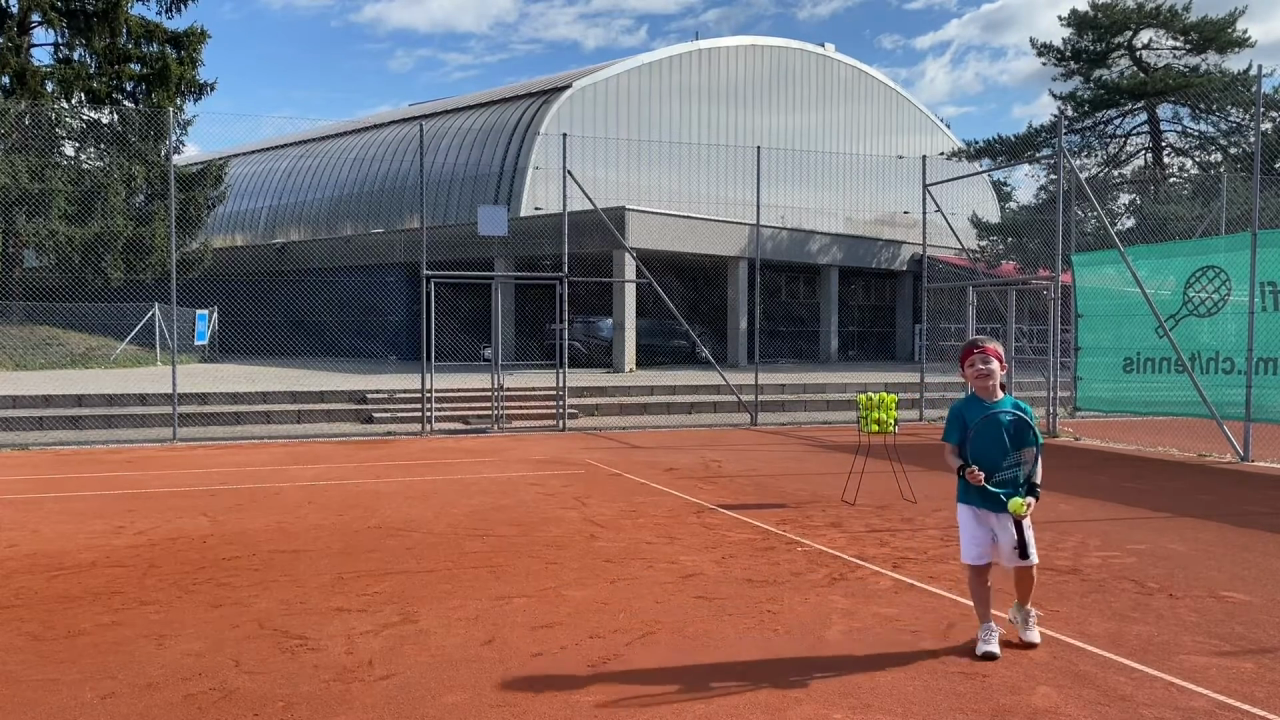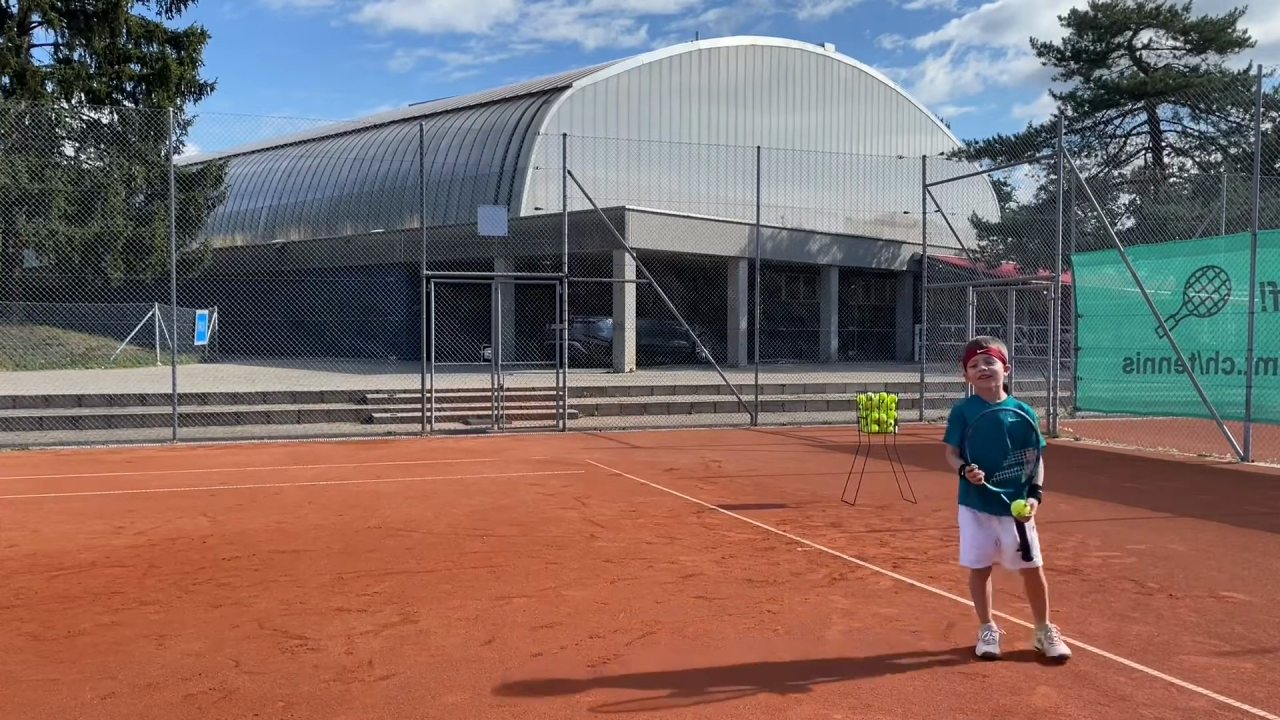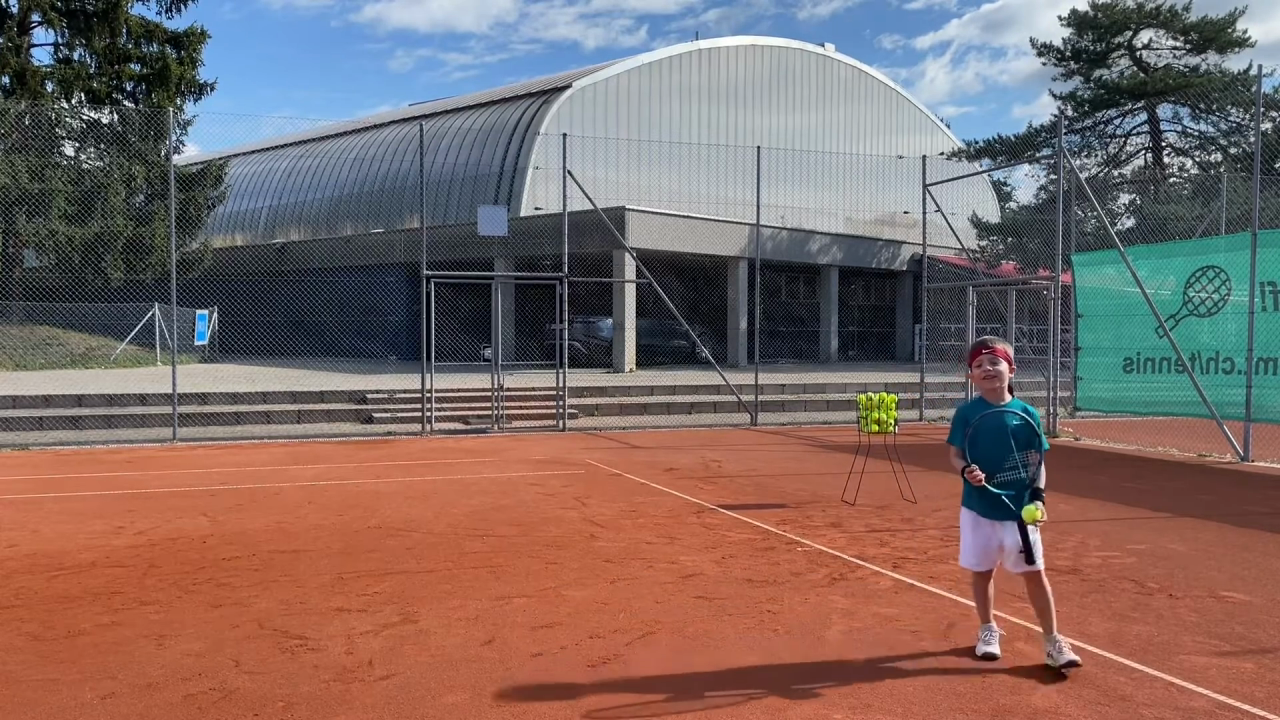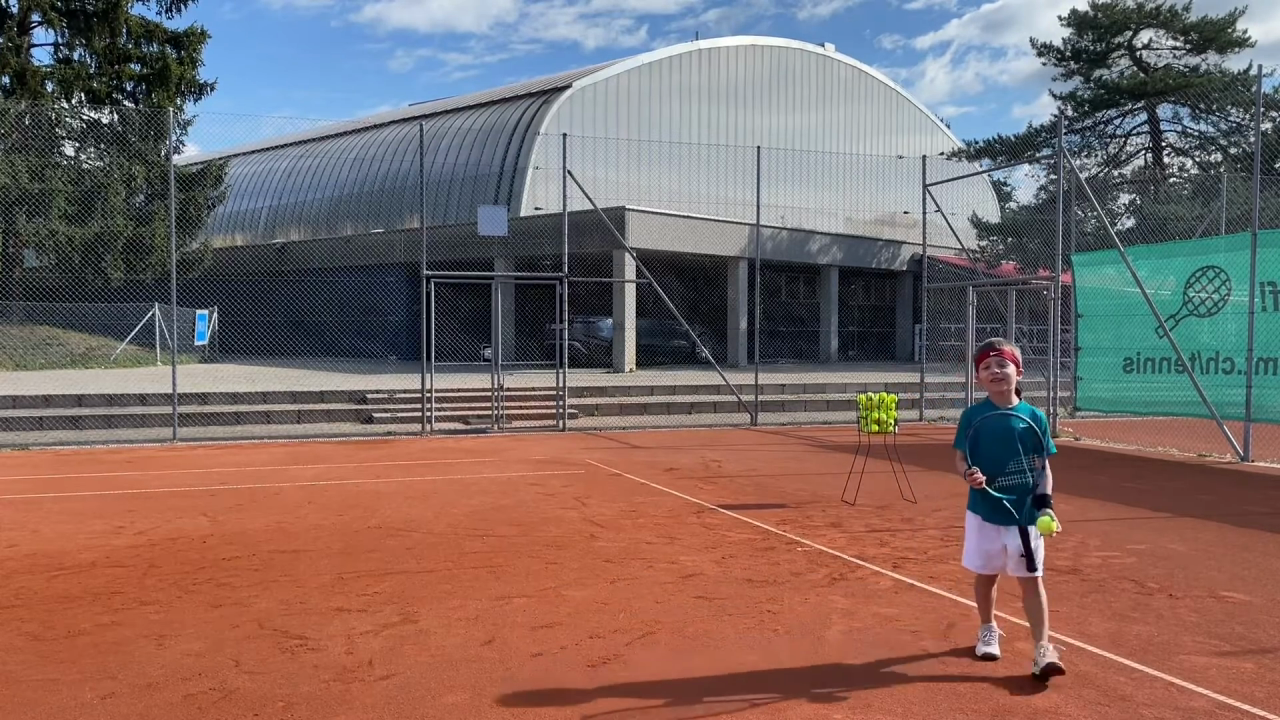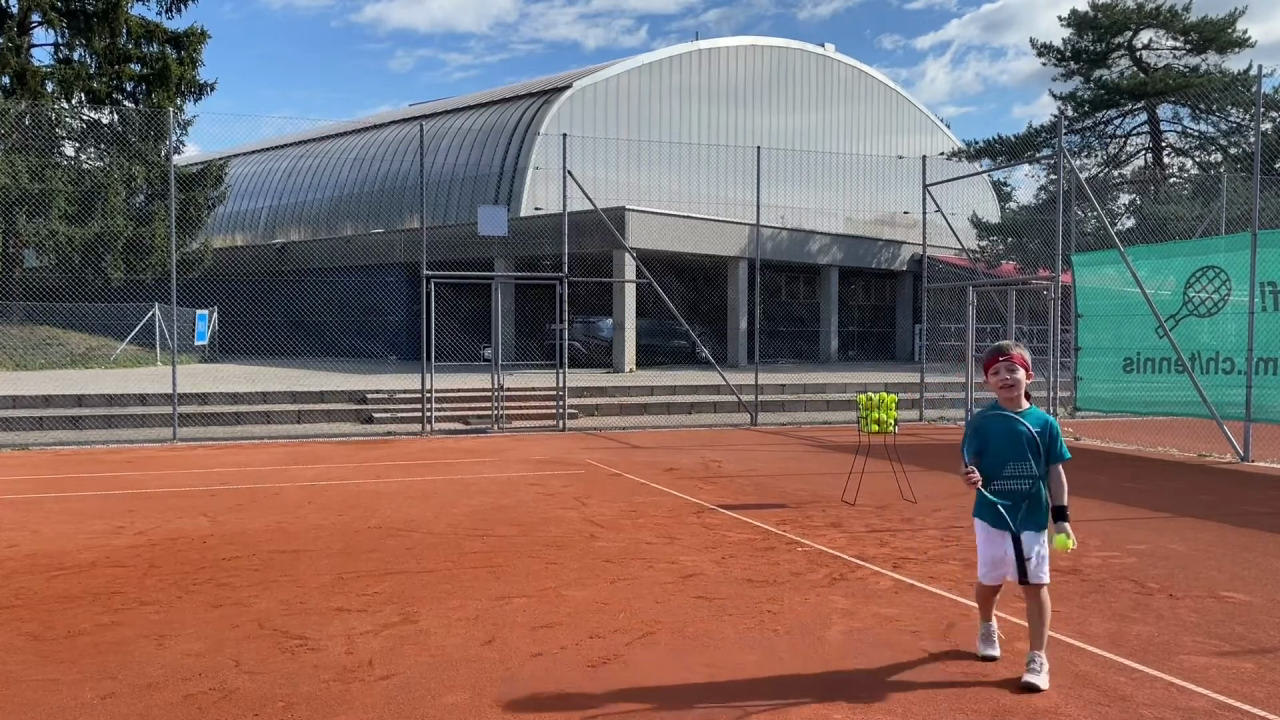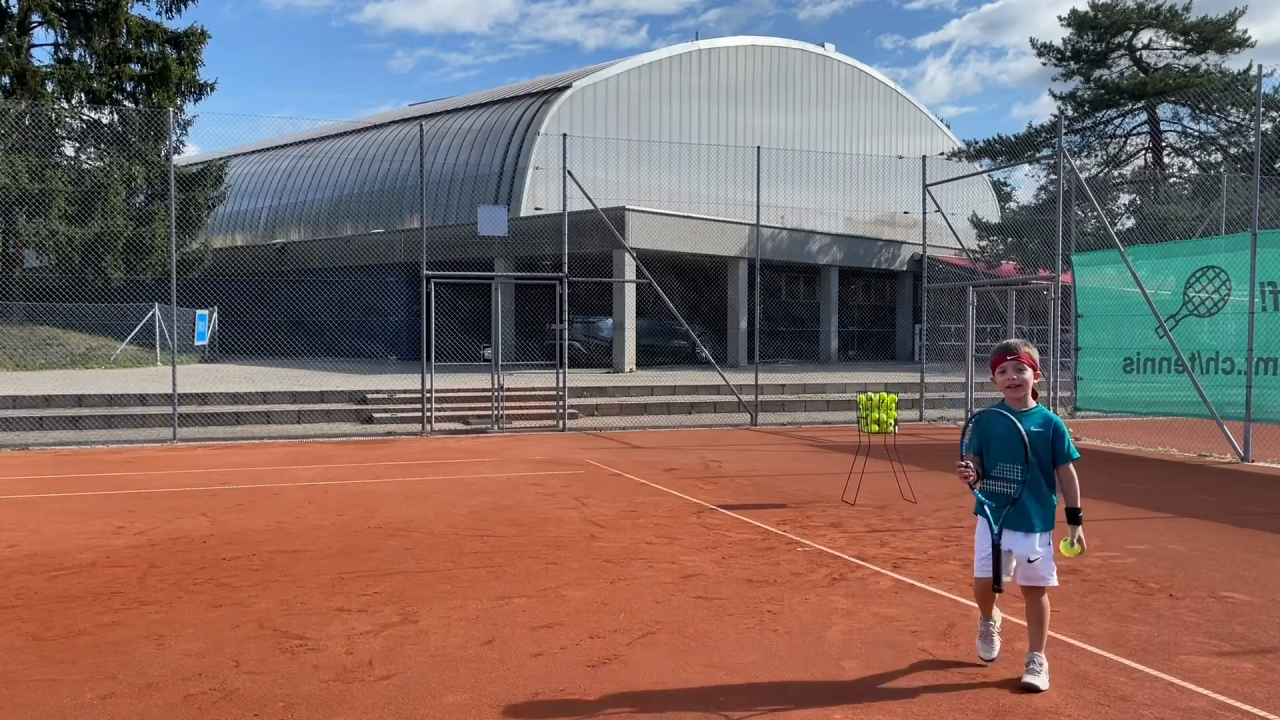
dt=0.1s
person 1, frame 1
left shoulder: (1020, 410)
right shoulder: (960, 410)
right elbow: (950, 453)
left wrist: (1032, 492)
right wrist: (964, 471)
left hip: (1011, 502)
right hip: (974, 502)
left knee: (1026, 565)
right knee: (978, 567)
left ankle: (1023, 611)
right ankle: (987, 629)
person 1, frame 2
left shoulder: (1023, 412)
right shoulder: (962, 411)
right elbow: (952, 455)
left wrist: (1034, 493)
right wrist: (965, 471)
left hip: (1015, 505)
right hip: (976, 505)
left knee: (1032, 568)
right knee: (980, 569)
left ankle: (1045, 631)
right ankle: (988, 629)
person 1, frame 3
left shoulder: (1028, 414)
right shoulder: (966, 413)
left elbow: (1037, 462)
right elbow: (955, 456)
left wrist: (1038, 498)
right wrist: (967, 472)
left hip: (1019, 509)
right hip: (979, 508)
left knee: (1034, 572)
right knee: (982, 571)
left ankle: (1053, 641)
right ankle: (988, 630)
person 1, frame 4
left shoulder: (1034, 417)
right shoulder: (973, 415)
left elbow: (1042, 465)
right elbow: (961, 458)
left wrist: (1044, 503)
right wrist: (968, 474)
left hip: (1024, 513)
right hip: (983, 511)
left knee: (1031, 577)
right knee: (985, 575)
left ankle: (1043, 650)
right ankle: (988, 631)
person 1, frame 5
left shoulder: (1045, 423)
left elbow: (1056, 473)
right elbow: (970, 464)
left wrist: (1061, 515)
right wrist: (970, 476)
left hip: (1033, 520)
right hip: (991, 517)
left knee: (1036, 586)
right knee: (989, 583)
left ankle: (1037, 659)
right ankle: (987, 626)
person 1, frame 6
left shoulder: (1050, 423)
right shoulder: (986, 420)
left elbow: (1065, 472)
right elbow: (977, 464)
left wrist: (1075, 519)
right wrist: (968, 472)
left hip: (1035, 522)
left knee: (1035, 590)
right knee: (983, 583)
left ankle: (1036, 660)
right ankle: (990, 619)
